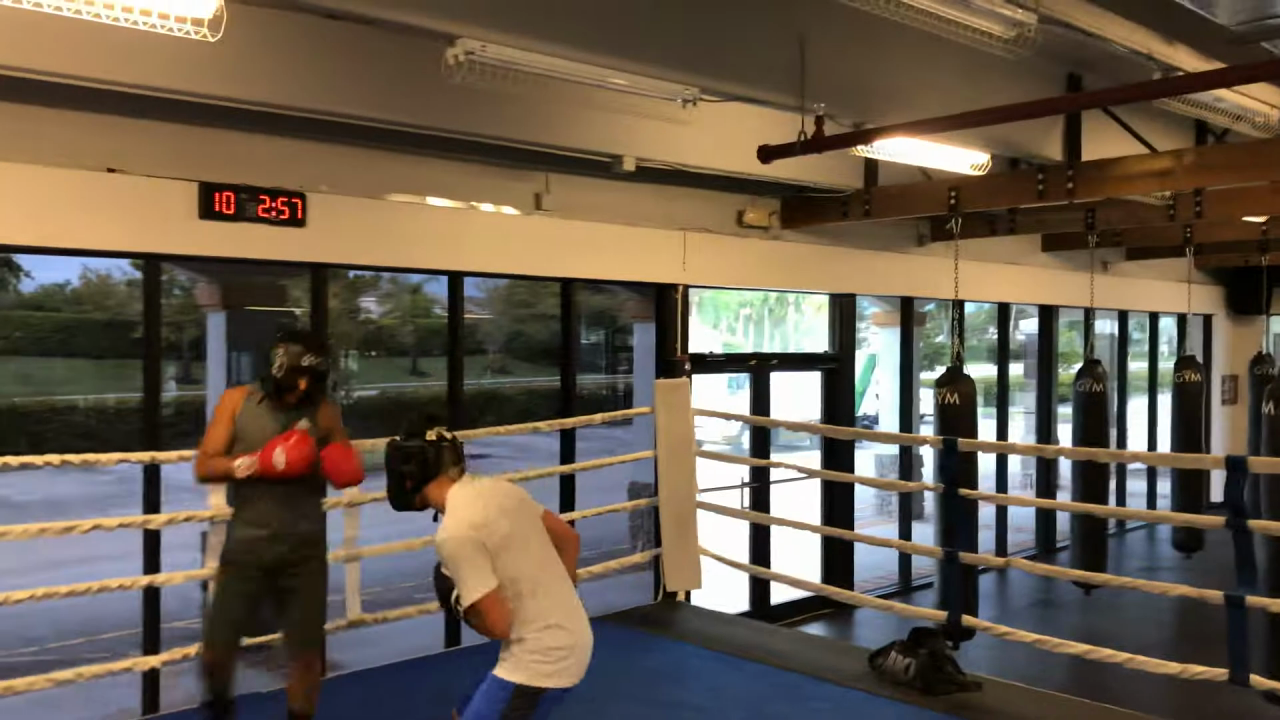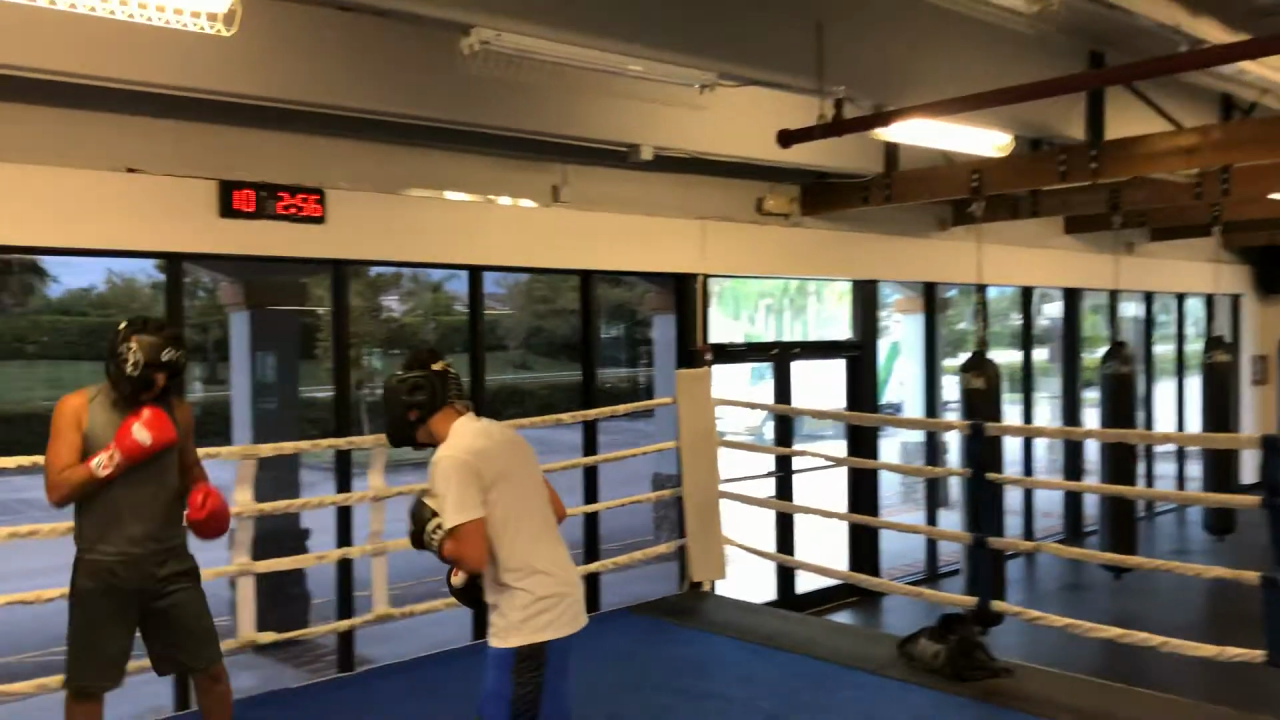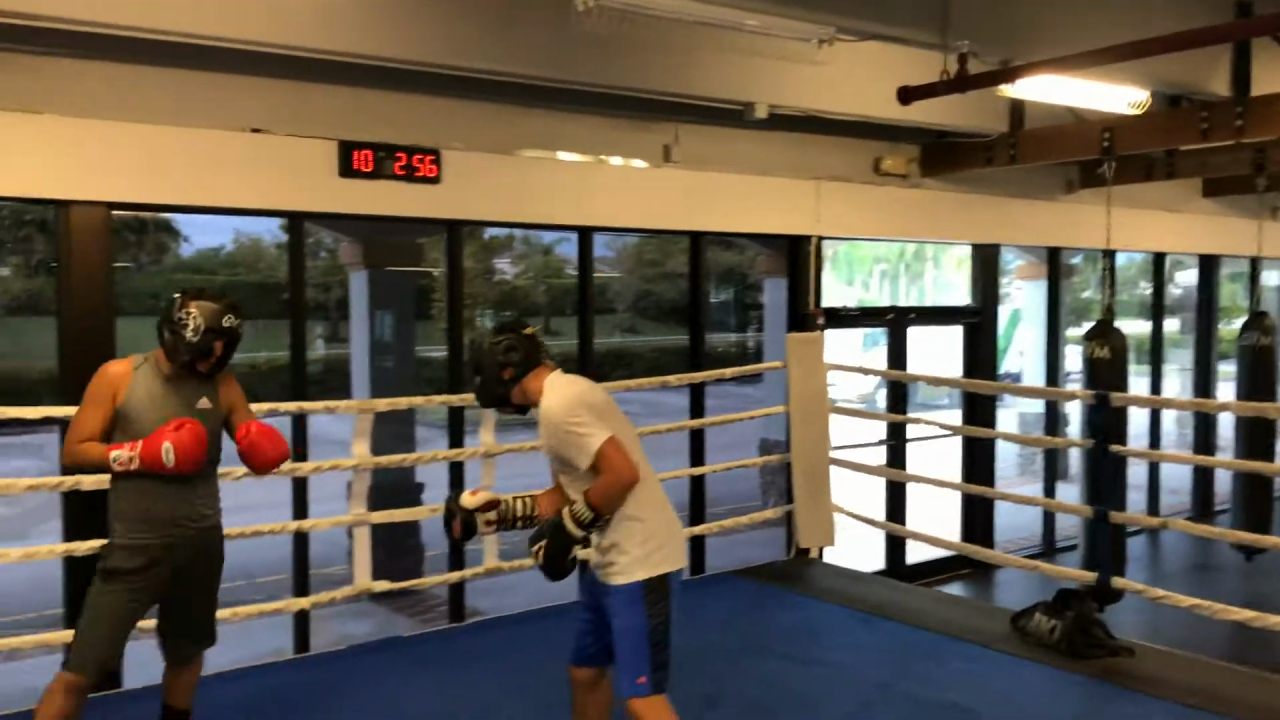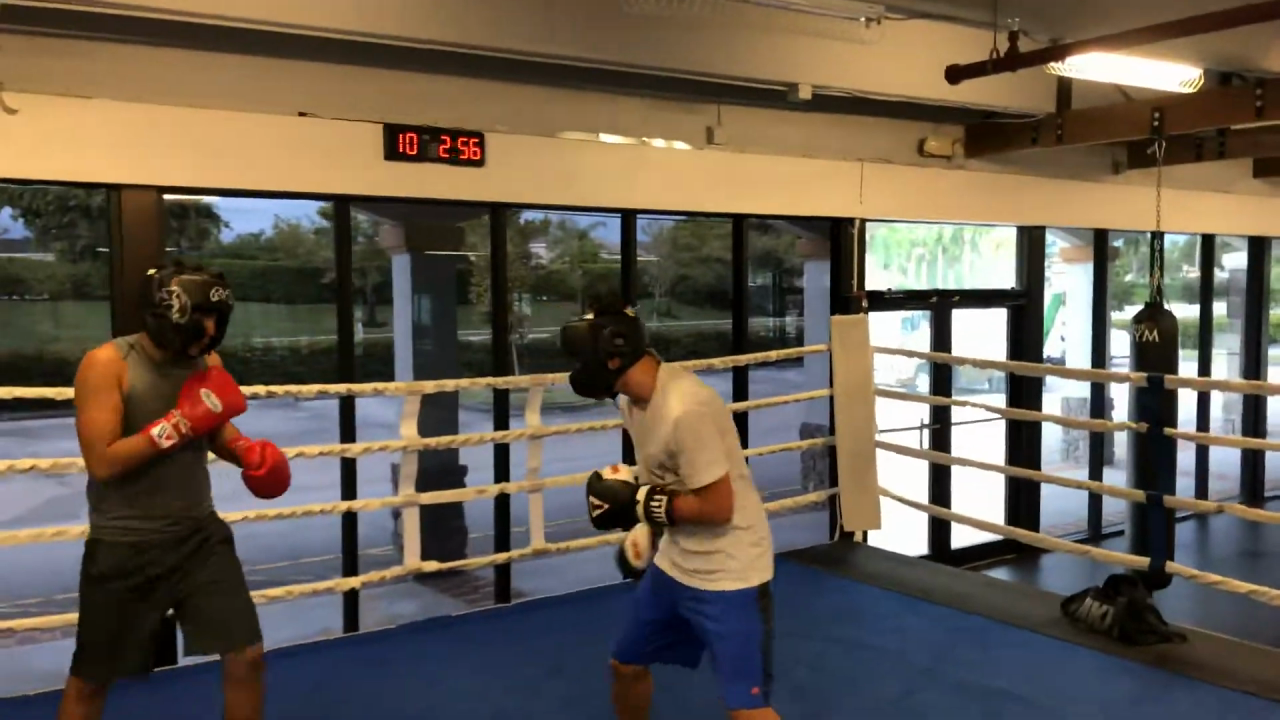
dt=0.4s
person 1, frame 1
left shoulder: (323, 411)
right shoulder: (236, 402)
left elbow: (344, 459)
right elbow: (204, 468)
left wrist: (347, 466)
right wrist: (260, 463)
left hip: (302, 545)
right hip: (247, 544)
left knee: (306, 651)
right knee: (216, 648)
person 1, frame 2
left shoulder: (177, 411)
right shoulder: (77, 407)
right elbow: (58, 491)
left wrist: (205, 496)
right wrist: (119, 453)
left hip: (169, 564)
right hip: (103, 570)
left knee: (211, 673)
person 1, frame 3
left shoulder: (223, 387)
right shoulder: (118, 376)
left elbow: (260, 454)
right elbow: (72, 452)
left wrist: (264, 448)
right wrist: (141, 454)
left hip: (200, 546)
right hip: (134, 550)
left knee: (187, 654)
right knee: (81, 673)
person 1, frame 4
left shoulder: (209, 364)
right shoulder: (106, 364)
right elbow: (103, 463)
left wrist: (249, 452)
right wrist: (182, 421)
left hip: (199, 536)
right hip: (125, 547)
left knee: (247, 657)
right knee: (91, 679)
person 2, frame 1
left shoulder: (457, 530)
right shoulder: (499, 490)
left elbow: (497, 624)
right elbow: (567, 537)
left wrist: (456, 599)
left hip: (541, 657)
right hip: (567, 639)
person 2, frame 2
left shoulder: (452, 457)
right shoulder: (498, 435)
left elbow: (471, 556)
right elbow: (555, 509)
left wrist: (430, 531)
left hip: (530, 616)
right hip: (553, 598)
person 2, frame 3
left shoulder: (559, 405)
right shoulder: (564, 395)
left elbow: (623, 474)
right elbow: (565, 494)
left wrist: (569, 529)
right wrist: (498, 512)
left hip: (640, 559)
right hip: (612, 559)
right knee: (585, 672)
person 2, frame 4
left shoulder: (685, 409)
right shoulder: (634, 399)
left elbow: (717, 507)
left wrist: (636, 503)
right wrist: (644, 523)
left hip: (729, 572)
right hip: (674, 564)
right knee: (627, 665)
